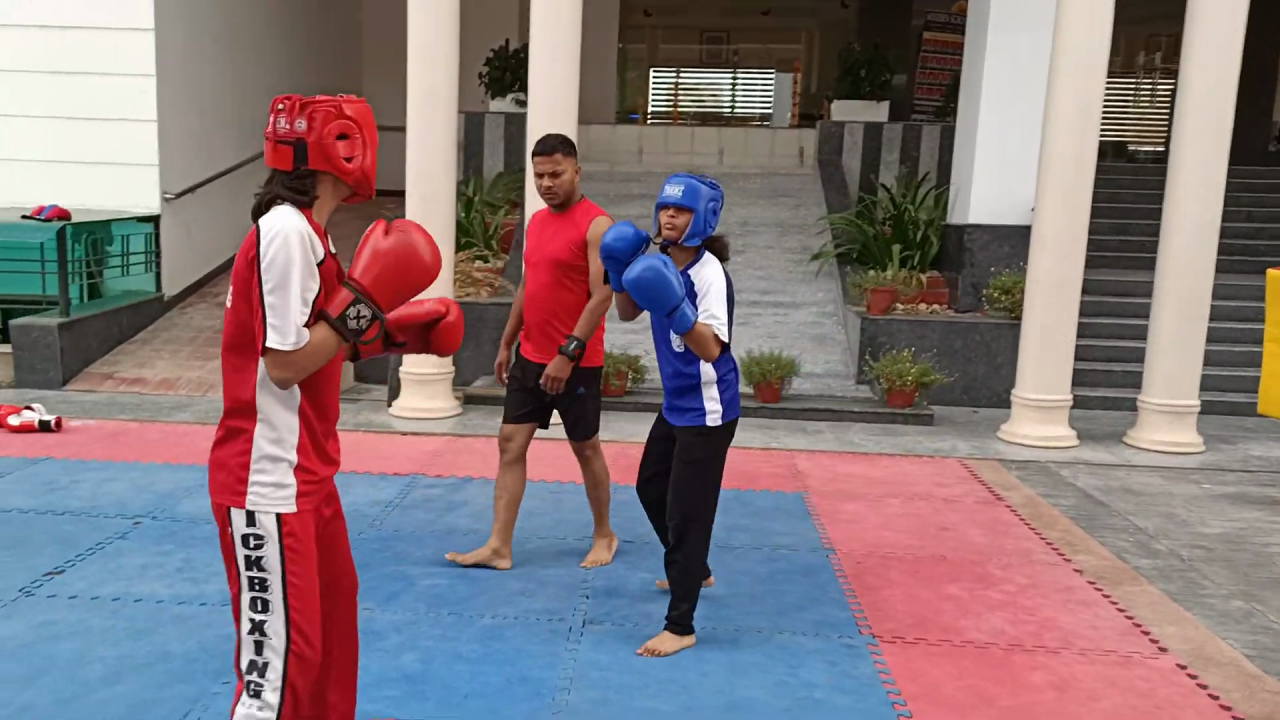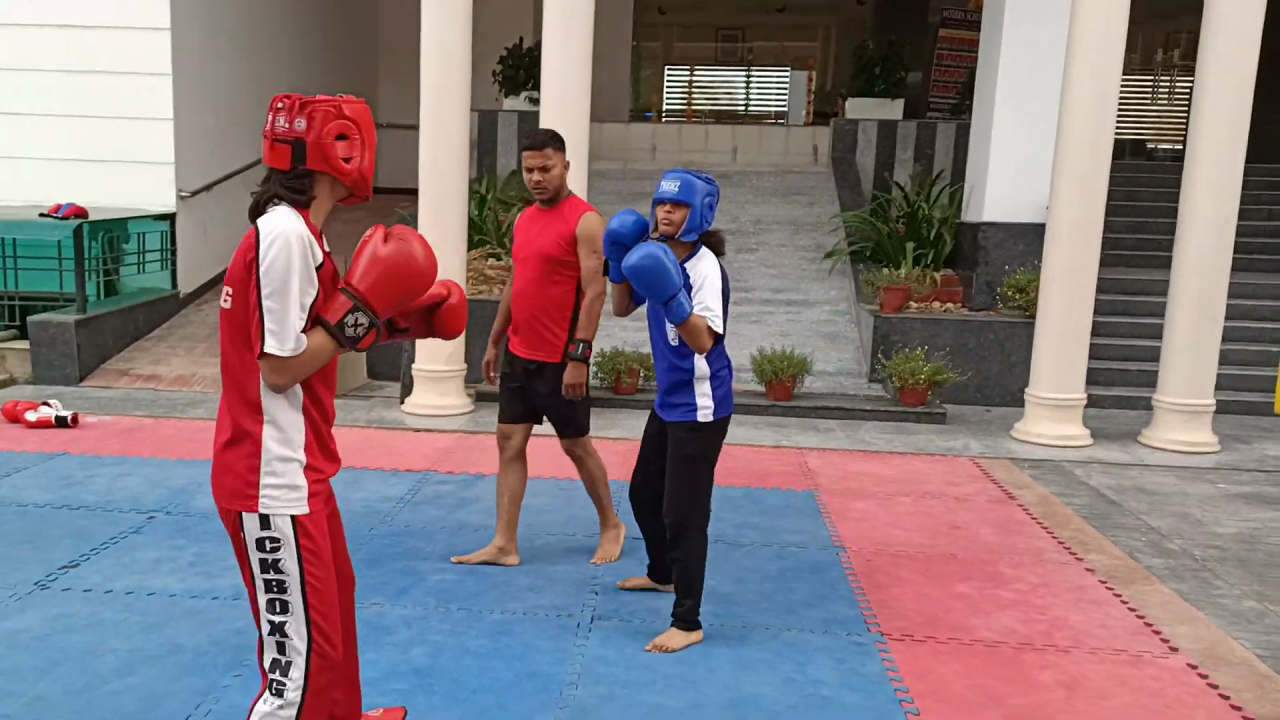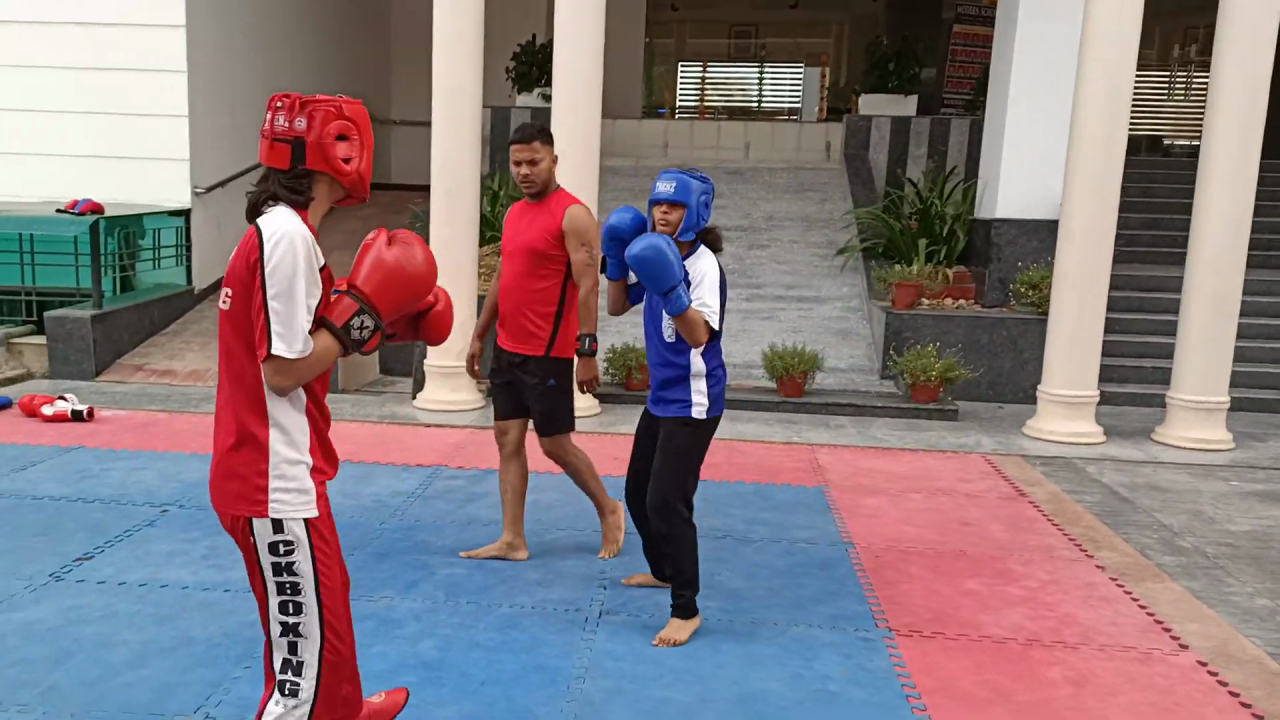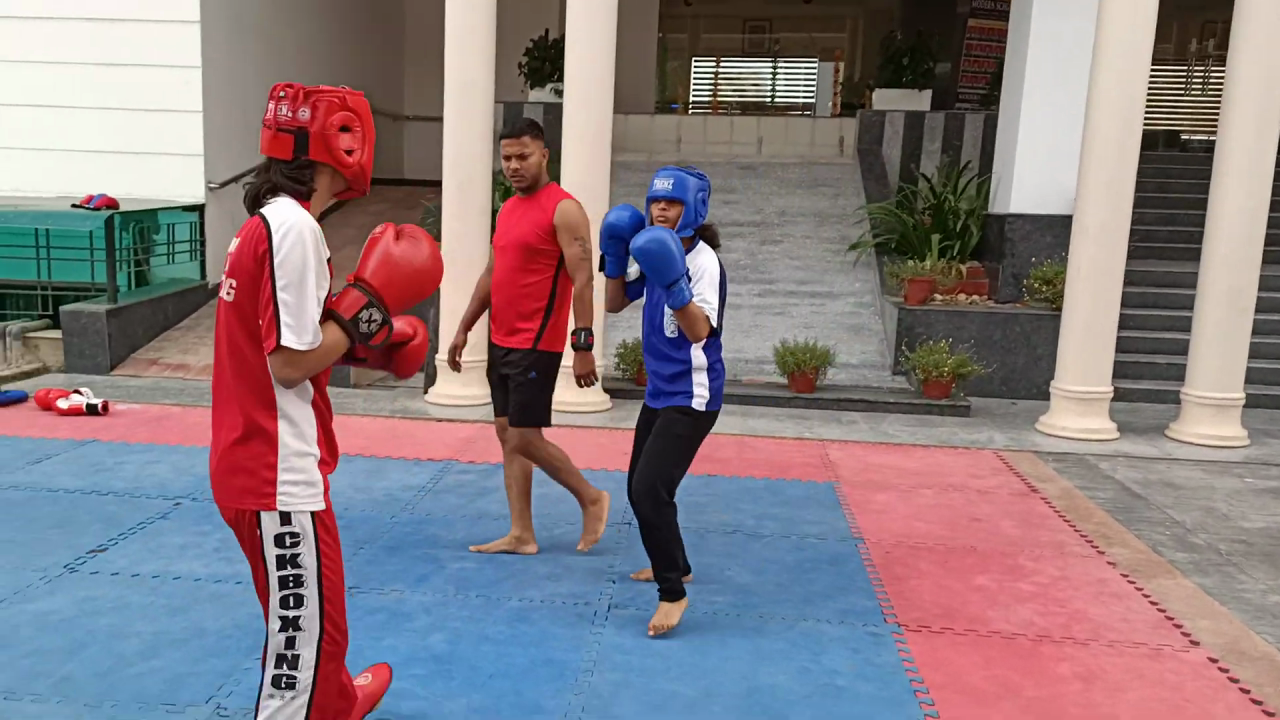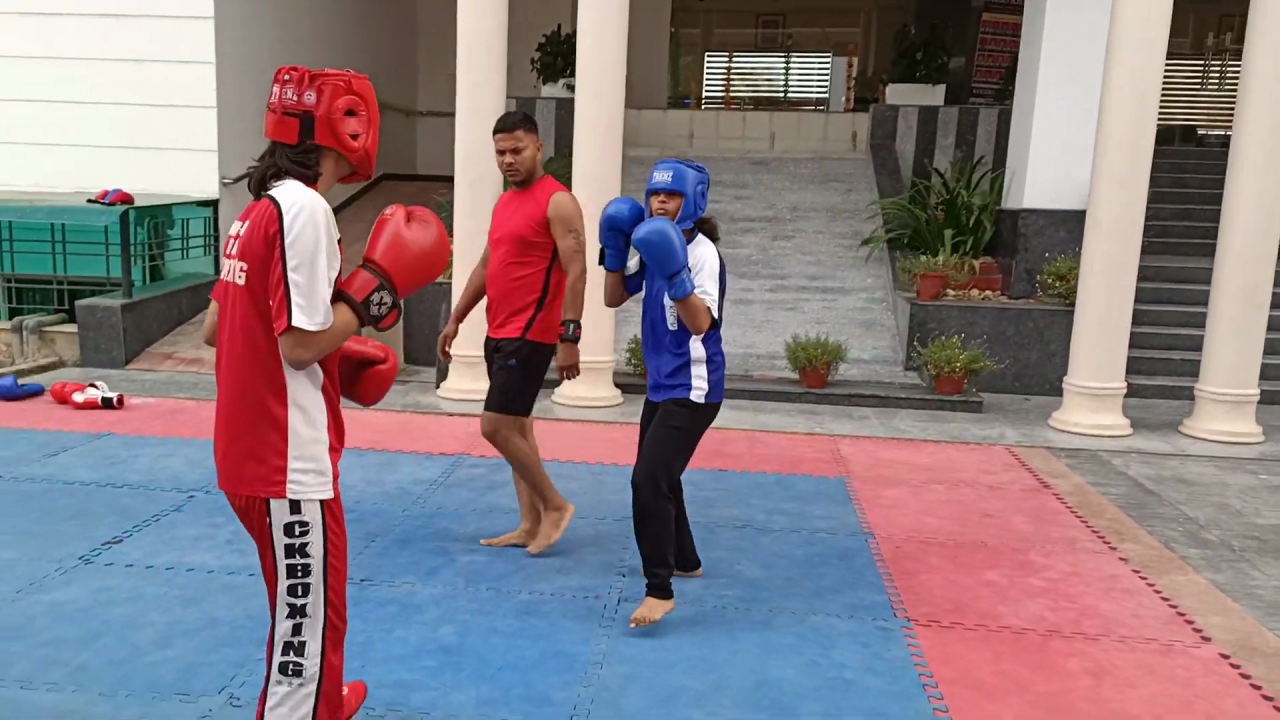
dt=0.1s
person 1, frame 1
left shoulder: (299, 230)
right shoulder: (286, 232)
right elbow: (284, 363)
left wrist: (394, 330)
right wrist: (365, 299)
left hip: (299, 472)
right hip: (265, 479)
left knee: (333, 605)
right knee: (279, 658)
person 1, frame 2
left shoulder: (295, 231)
right shoulder: (284, 234)
right elbow: (280, 367)
left wrist: (393, 317)
right wrist: (362, 307)
left hip: (296, 472)
right hip: (271, 481)
left knee: (331, 601)
right knee: (300, 652)
person 1, frame 3
left shoulder: (274, 232)
right shoulder: (287, 237)
right elbow: (286, 369)
left wrist: (364, 313)
right wrist: (366, 309)
left hip: (271, 474)
right hip: (272, 482)
left knee: (323, 615)
right knee: (307, 642)
person 1, frame 4
left shoulder: (268, 223)
right shoulder: (293, 229)
right elbow: (291, 363)
left wrist: (365, 341)
right wrist: (371, 304)
left hip: (255, 465)
right hip: (277, 475)
left knee: (314, 612)
right knee: (302, 637)
person 1, frame 5
left shoulder: (257, 210)
right shoulder: (305, 209)
left elbow: (217, 329)
right elbow: (304, 342)
right wrist: (380, 283)
left hip: (246, 449)
right hip: (286, 460)
left knee: (307, 608)
right knee: (304, 622)
person 2, frame 1
left shoulder: (709, 273)
right shoulder: (661, 263)
left elbow: (710, 348)
right elbow: (627, 313)
left wrist: (673, 306)
right wrist: (619, 271)
left hip: (707, 413)
right hip: (676, 407)
left knee: (687, 515)
right knee: (650, 490)
left ankle: (681, 626)
right ankle: (692, 573)
person 2, frame 2
left shoulder: (704, 267)
right shoulder: (658, 255)
left elbow: (703, 341)
right elbow: (623, 308)
left wrist: (670, 295)
right wrist: (619, 263)
left hip: (700, 408)
right hip: (669, 402)
left knee: (683, 513)
right knee: (644, 491)
left ankle: (687, 622)
right ankle: (664, 572)
person 2, frame 3
left shoulder: (703, 264)
right shoulder: (653, 255)
left elbow: (699, 335)
right elbow: (617, 306)
left wrist: (670, 289)
right wrist: (617, 259)
left hip: (692, 405)
right hip: (660, 400)
left knee: (666, 503)
right knee: (638, 492)
left ankle: (685, 608)
right ankle: (668, 572)
person 2, frame 4
left shoulder: (703, 261)
right shoulder: (652, 251)
left elbow: (699, 331)
right elbow: (615, 304)
left wrist: (672, 282)
right wrist: (615, 256)
left hip: (692, 397)
right hip: (659, 393)
left knee: (651, 489)
right knee: (639, 486)
left ankle: (673, 592)
right ankle: (672, 565)
person 2, frame 5
left shoulder: (702, 252)
right shoulder: (651, 247)
left elbow: (700, 323)
right elbow: (613, 298)
left wrist: (675, 273)
right wrist: (615, 248)
left hip: (692, 390)
right hip: (661, 387)
left knee: (650, 482)
right knee: (658, 479)
left ankle: (658, 591)
right ankle: (682, 559)
person 3, frame 1
left shoulder: (596, 225)
right shoulder: (535, 222)
left elbow: (602, 296)
left wrist: (570, 354)
right wrist: (507, 343)
left hip: (575, 361)
right hip: (529, 356)
left knee: (585, 449)
right knee: (510, 445)
left ankle: (604, 534)
right ankle: (498, 547)
person 3, frame 2
left shoulder: (585, 221)
right shoulder: (524, 219)
left elbow: (595, 292)
left wrist: (577, 358)
right wrist: (494, 341)
left hip: (561, 359)
right hip: (519, 355)
left knee: (576, 447)
right knee: (509, 443)
left ankle: (611, 526)
right ankle: (504, 544)
person 3, frame 3
left shoulder: (573, 215)
right shoulder: (513, 213)
left elbow: (588, 287)
left wrist: (587, 354)
right wrist: (479, 336)
left hip: (547, 352)
right hip: (507, 349)
left knee: (554, 445)
right knee: (507, 438)
left ankle: (609, 511)
right ankle: (513, 538)
person 3, frame 4
left shoulder: (565, 209)
right shoulder: (507, 209)
left elbow: (583, 280)
right elbow: (490, 274)
left wrist: (583, 347)
right wrist: (463, 329)
left hip: (537, 346)
right hip: (502, 342)
left knee: (525, 439)
right knee: (506, 434)
left ankle: (592, 500)
right ankle: (521, 533)
person 3, frame 5
left shoulder: (558, 201)
right shoulder: (504, 202)
left elbow: (576, 272)
right elbow: (484, 266)
left wrist: (568, 338)
right wrist: (454, 320)
left hip: (531, 336)
right hip: (500, 334)
left knee: (496, 426)
right knee: (515, 426)
left ankle: (555, 507)
right ankle: (532, 522)
